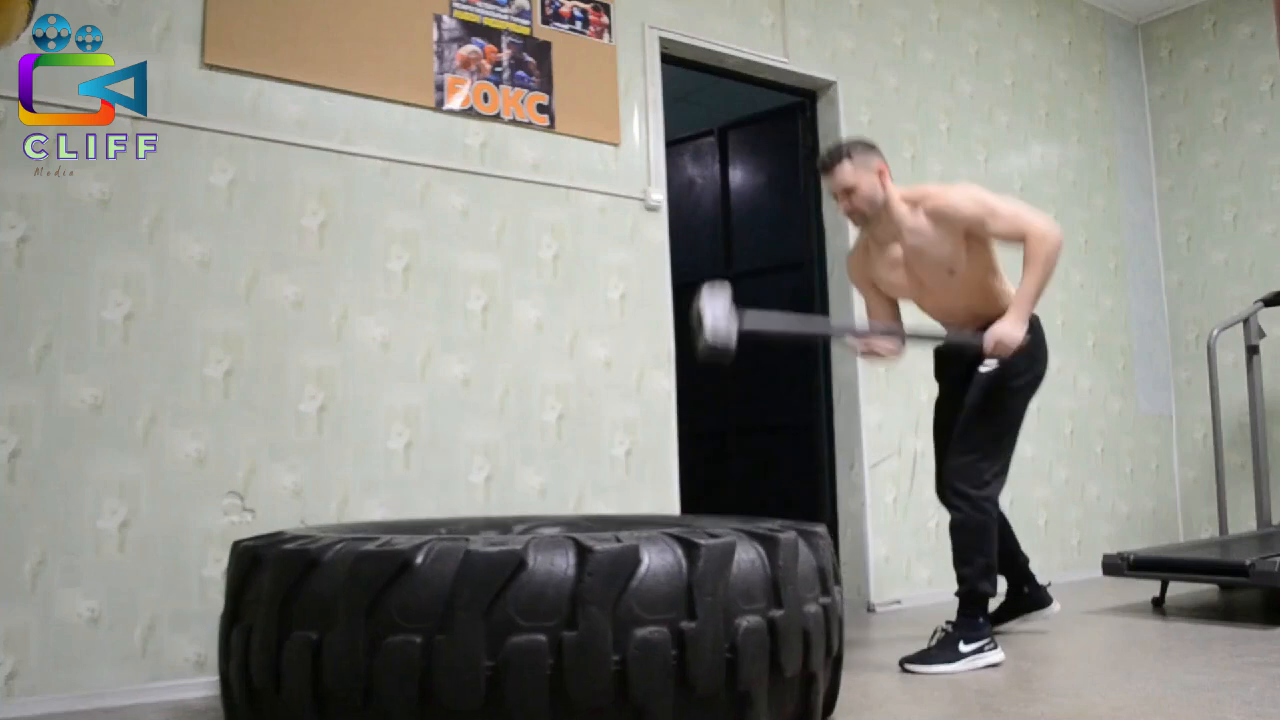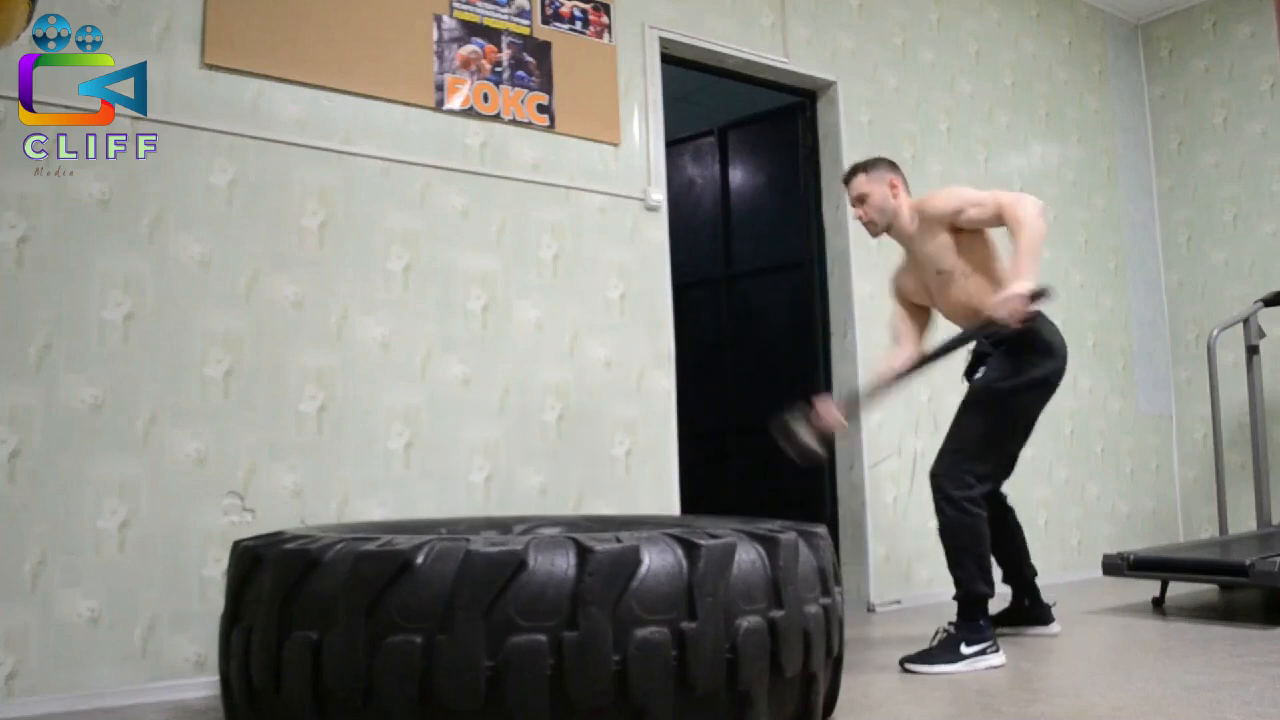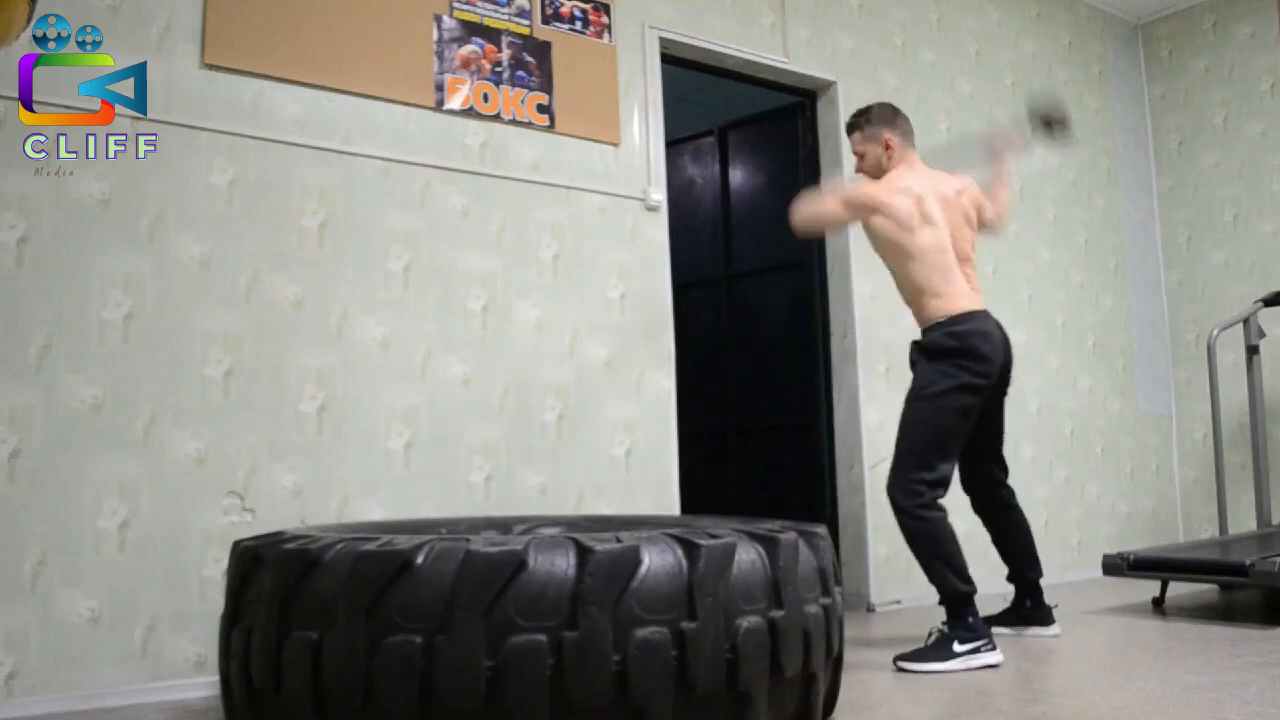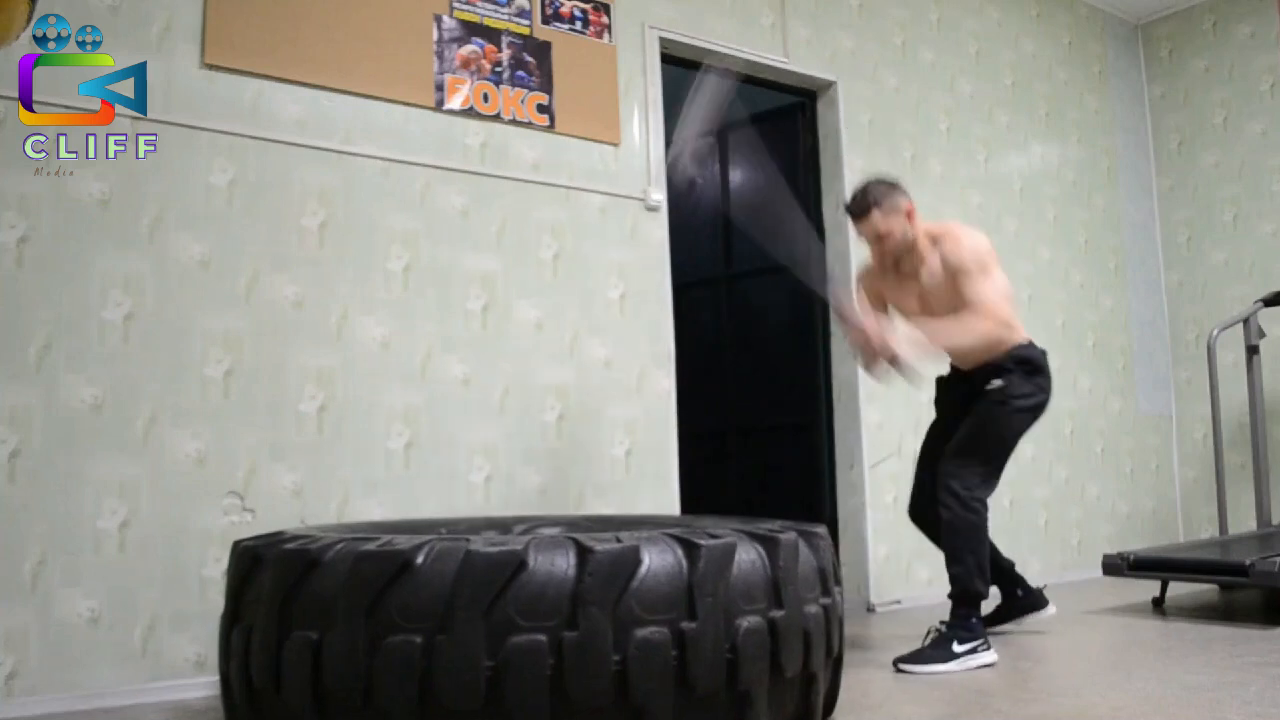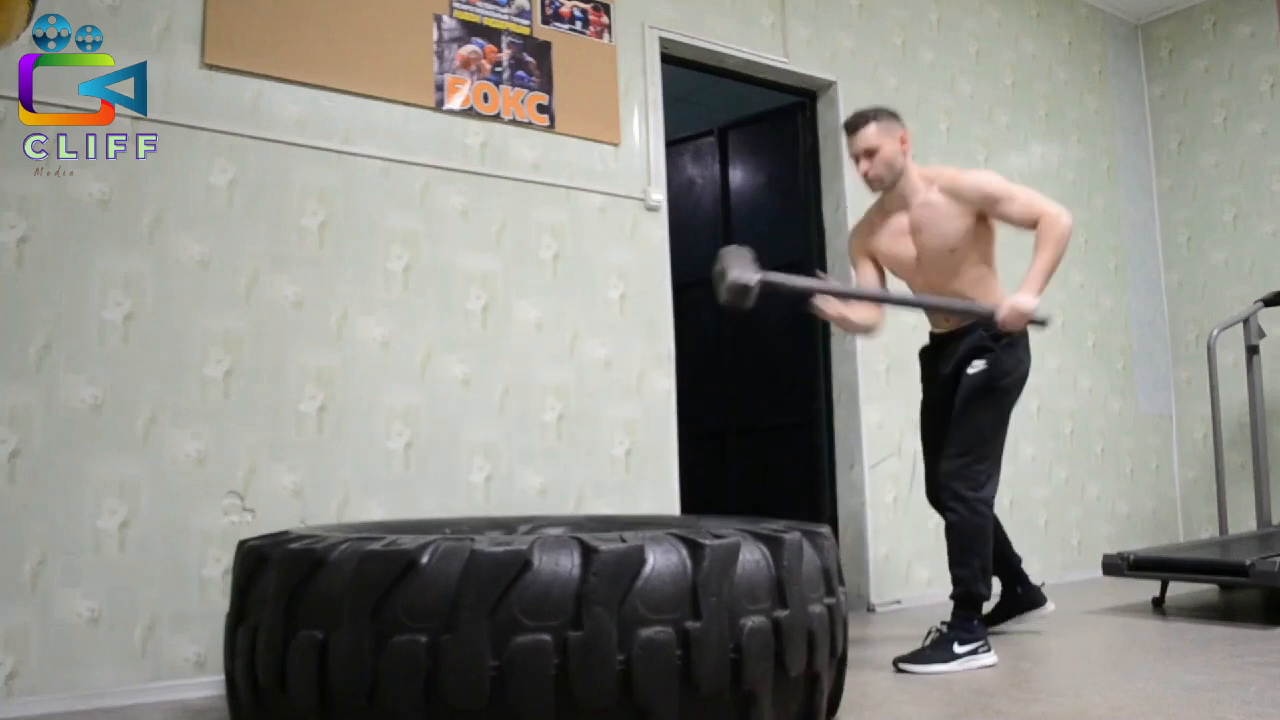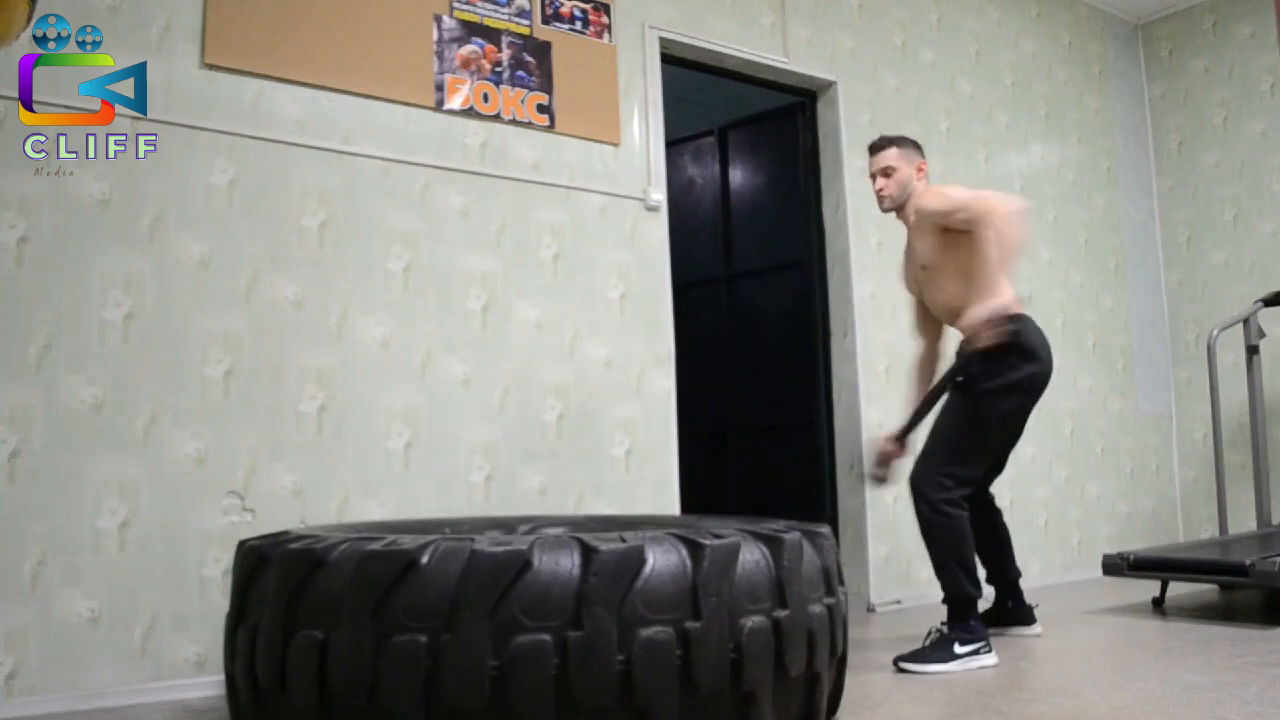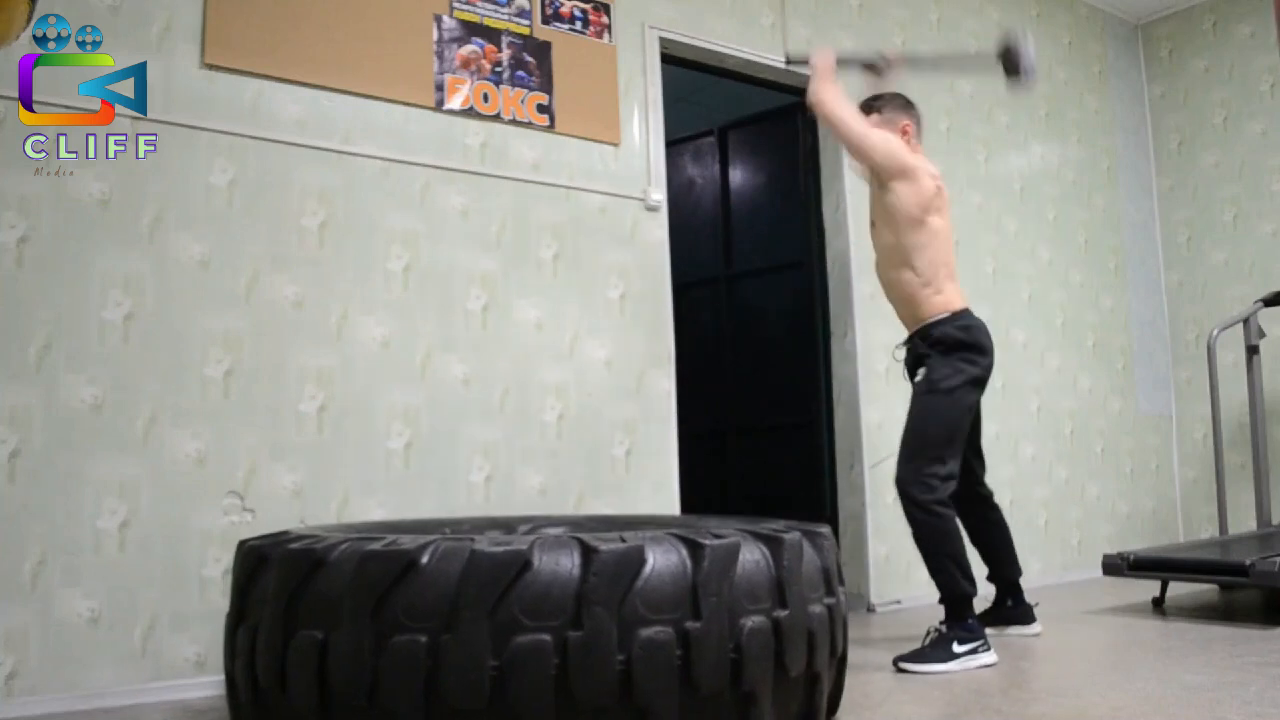
dt=0.5s
person 1, frame 1
left shoulder: (947, 206)
right shoulder: (864, 262)
left elbow: (1045, 232)
right elbow: (889, 338)
left wrist: (1020, 315)
right wrist: (868, 345)
left hip: (1011, 348)
right hip: (961, 352)
left knee: (969, 480)
right knee: (955, 484)
left ankle: (973, 632)
right ankle: (1025, 591)
person 1, frame 2
left shoulder: (939, 208)
right shoulder: (906, 279)
left elbow: (1023, 206)
right elbow: (904, 350)
left wrist: (1019, 281)
left hip: (1024, 347)
right hip: (1010, 354)
left knee: (955, 480)
right knee: (980, 485)
left ankle: (974, 635)
right ankle: (1029, 604)
person 1, frame 3
left shoulder: (879, 194)
right shoulder: (957, 186)
left elbow: (803, 217)
right elbow: (994, 218)
left wrist: (829, 196)
right wrist: (1003, 161)
left hip: (953, 350)
right hip: (981, 341)
left knee: (911, 489)
right knee: (987, 482)
left ankle: (967, 633)
right ankle: (1032, 604)
person 1, frame 4
left shoulder: (962, 245)
right shoulder: (876, 274)
left elbow: (997, 322)
right elbow: (868, 341)
left wrist: (914, 337)
right wrist: (872, 342)
left hip: (1017, 373)
right hip: (965, 382)
left knee: (961, 486)
right knee: (927, 505)
left ankle: (967, 632)
right ankle: (1019, 593)
person 1, frame 5
left shoulder: (963, 187)
right shoulder: (866, 235)
left elbow: (1053, 219)
right elbow: (870, 313)
left wrist: (1029, 292)
right wrist: (838, 312)
left hip: (996, 344)
right hip: (943, 352)
left knee: (962, 482)
right knee: (945, 487)
left ankle: (970, 632)
right ankle: (1019, 590)
person 1, frame 6
left shoulder: (937, 204)
right shoulder: (910, 260)
left elbow: (1005, 208)
right elbow: (928, 343)
left wrist: (990, 295)
right wrist: (900, 430)
left hip: (1008, 351)
right hip: (1000, 358)
left knee: (934, 484)
right knee: (966, 487)
left ankle: (967, 633)
right ankle: (1012, 604)
person 1, frame 7
left shoulder: (904, 163)
right shoulder: (892, 177)
left elbow: (828, 108)
right elbow: (843, 126)
left wrist: (825, 70)
right wrist: (881, 79)
left hip: (953, 346)
right hip: (936, 348)
left knee: (921, 483)
right knee: (964, 485)
left ankle: (965, 632)
right ankle: (1012, 605)
